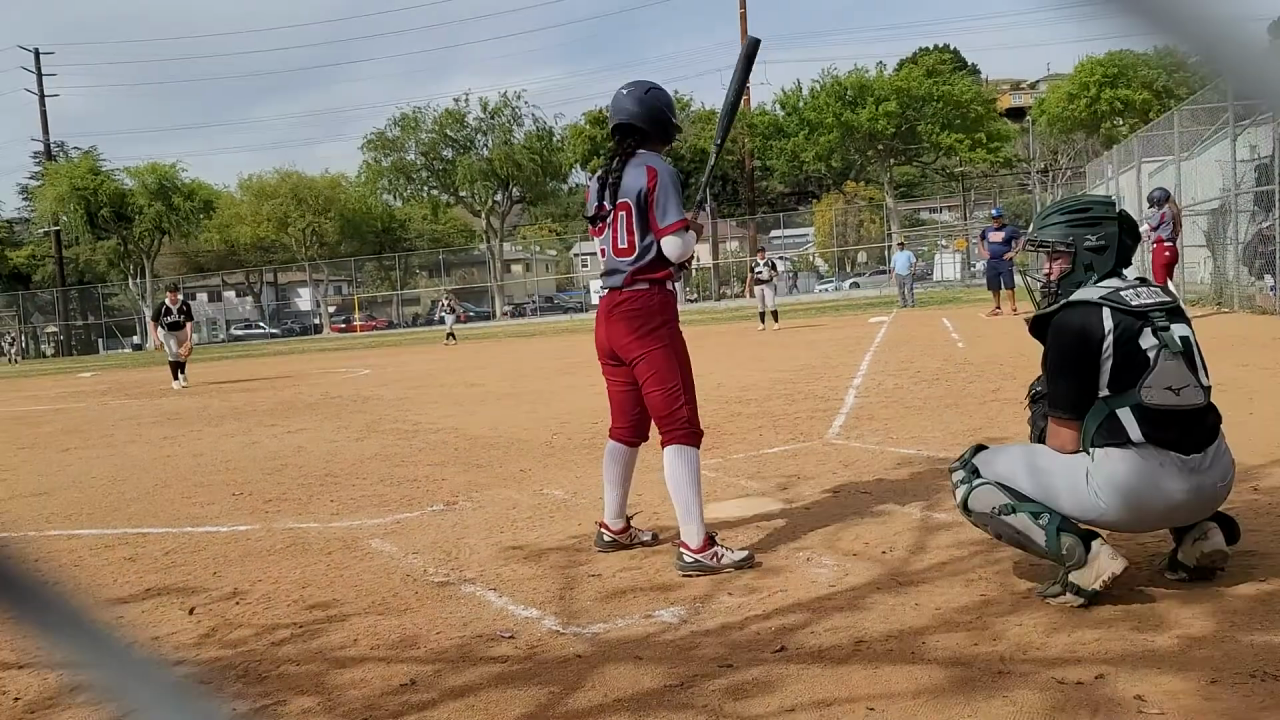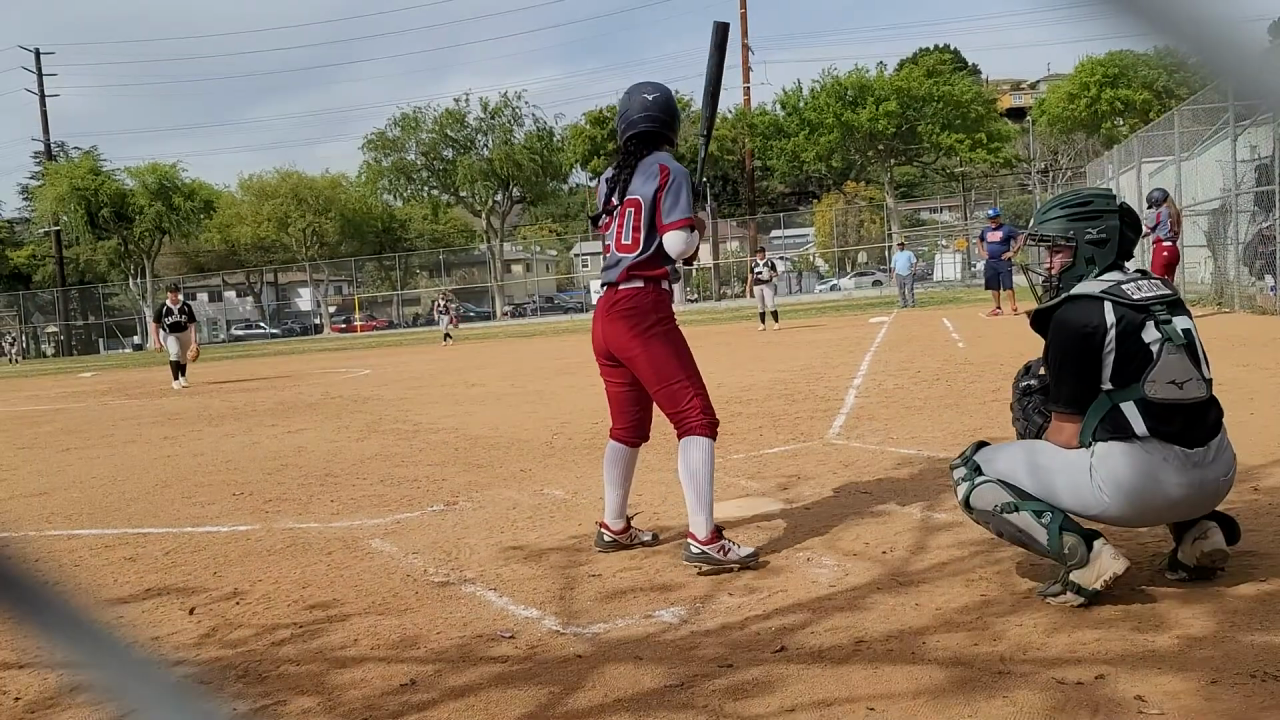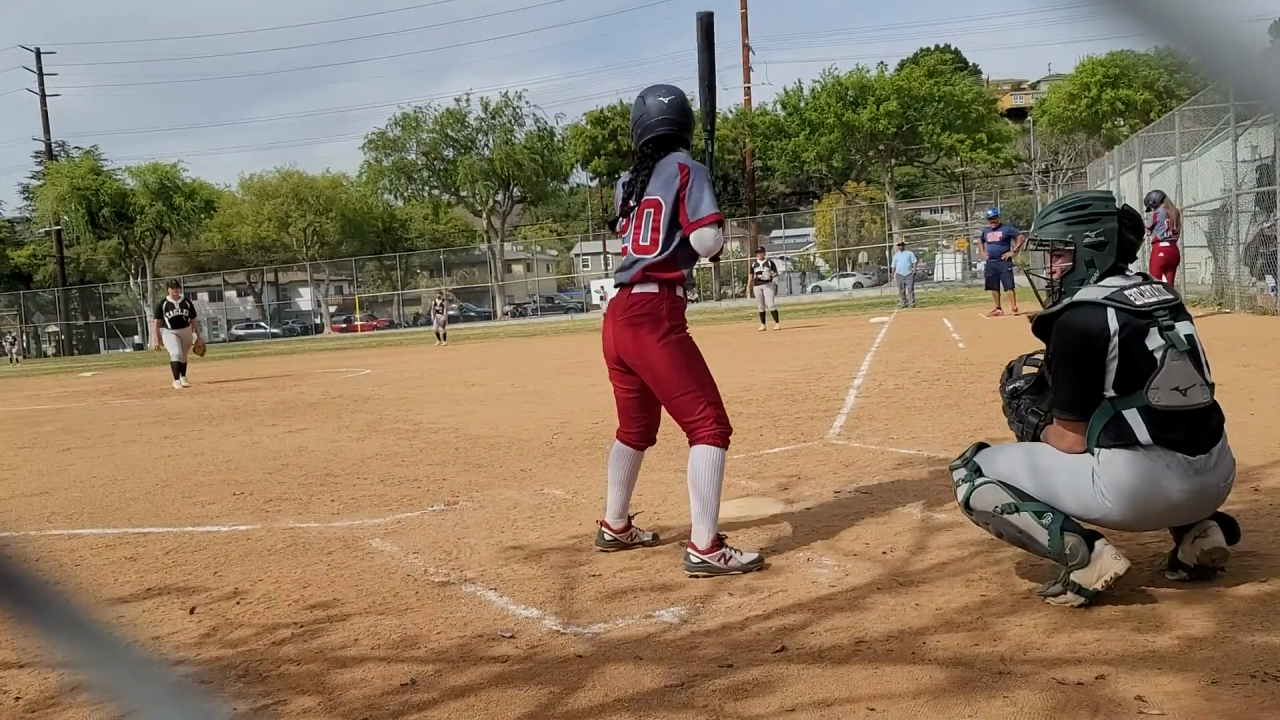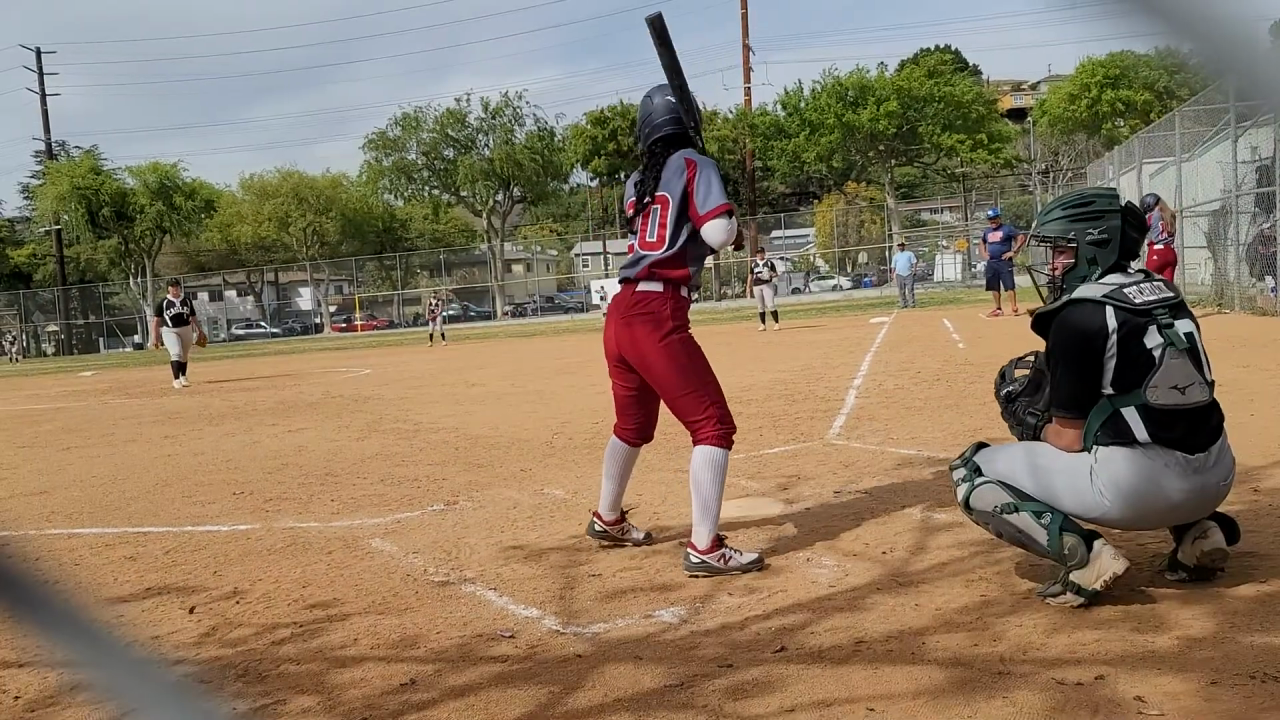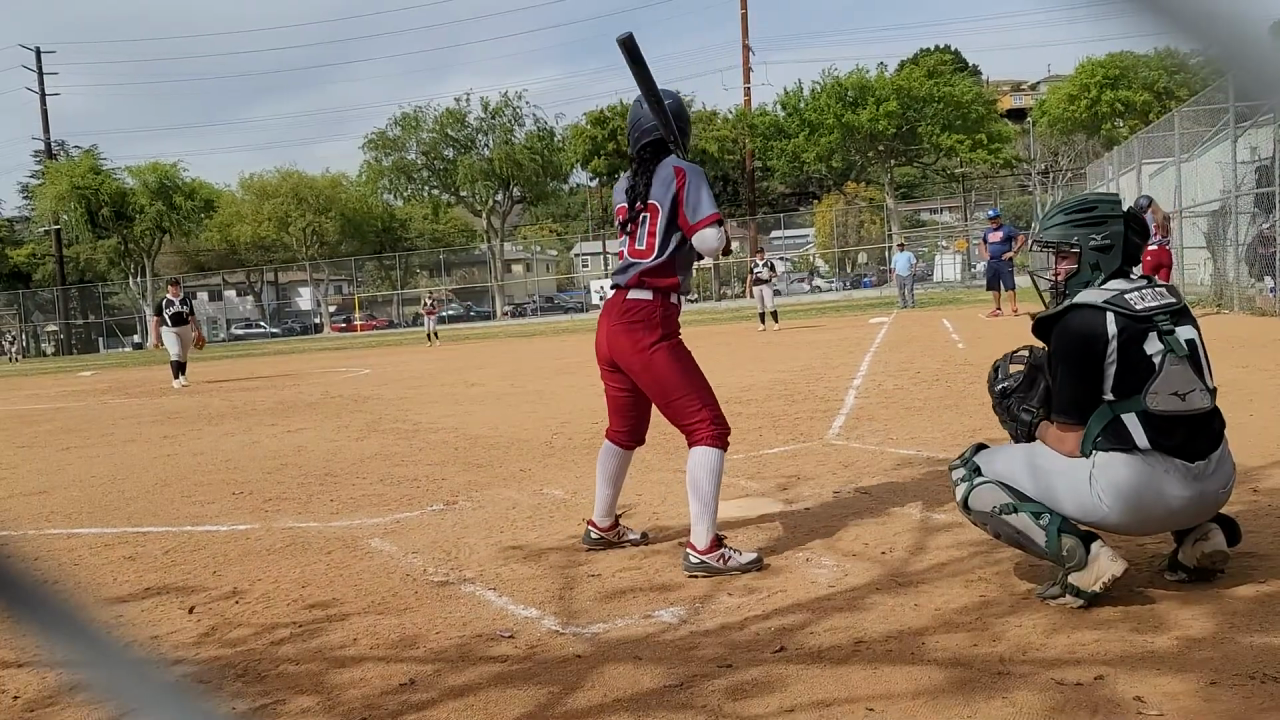
dt=0.2s
person 1, frame 1
left shoulder: (600, 182)
right shoulder: (657, 171)
right elbow: (677, 249)
right wrist: (692, 230)
left hip: (612, 314)
right hip: (648, 311)
left knee: (626, 426)
right knee: (680, 427)
left ankle: (613, 526)
right ankle: (696, 546)
person 1, frame 2
left shoulder: (609, 180)
right shoulder: (668, 171)
right elbow: (678, 246)
right wrist: (695, 227)
left hip: (608, 313)
right hip: (644, 311)
left knee: (627, 426)
right knee: (695, 418)
left ankle: (614, 527)
right ankle: (703, 539)
person 1, frame 3
left shoulder: (627, 181)
right shoulder: (687, 169)
right elbow: (707, 243)
right wrist: (715, 228)
left hip: (619, 315)
right hip: (656, 316)
left knee: (635, 428)
right knee: (709, 426)
left ankle: (615, 526)
right ankle: (704, 547)
person 1, frame 4
left shoulder: (638, 180)
right shoulder: (695, 166)
right elbow: (719, 235)
left wrist: (697, 226)
right wrist: (732, 222)
left hip: (621, 313)
right hip: (658, 317)
left knee: (632, 426)
right knee: (713, 425)
left ankle: (607, 518)
right ankle: (704, 548)
person 1, frame 5
left shoulder: (624, 185)
right shoulder: (684, 174)
right elbow: (709, 243)
left wrist: (697, 233)
right wrist: (719, 230)
left hip: (614, 318)
right hip: (649, 323)
left knee: (624, 429)
right knee: (707, 427)
left ankle: (602, 525)
right ankle: (703, 547)
person 2, frame 1
left shoulder: (1073, 318)
right shoulder: (1160, 300)
left elbow: (1065, 440)
left wrist: (1044, 425)
left hip: (1133, 487)
left knee: (971, 473)
left ankle: (1081, 553)
right ankle: (1198, 530)
person 2, frame 2
left shoulder: (1075, 313)
right shoulder: (1161, 293)
left elbow: (1069, 436)
left wrist: (1037, 425)
left hip: (1137, 482)
left knee: (972, 470)
left ankle: (1082, 552)
right ankle: (1198, 528)
person 2, frame 3
left shoulder: (1078, 318)
right shoulder: (1161, 297)
left elbow: (1072, 440)
left wrist: (1035, 427)
left hip: (1138, 486)
left knee: (972, 471)
left ankle: (1084, 553)
right ankle: (1198, 528)
person 2, frame 4
left shoulder: (1078, 316)
right shoulder: (1165, 295)
left elbow: (1071, 439)
left wrist: (1034, 425)
left hip: (1137, 485)
left knee: (973, 471)
left ankle: (1081, 553)
right ankle: (1197, 528)
person 2, frame 5
left shoulder: (1079, 321)
right shoulder: (1167, 300)
left elbow: (1072, 444)
left wrist: (1033, 425)
left hip: (1138, 491)
left knee: (971, 472)
left ankle: (1080, 555)
right ankle: (1198, 530)
